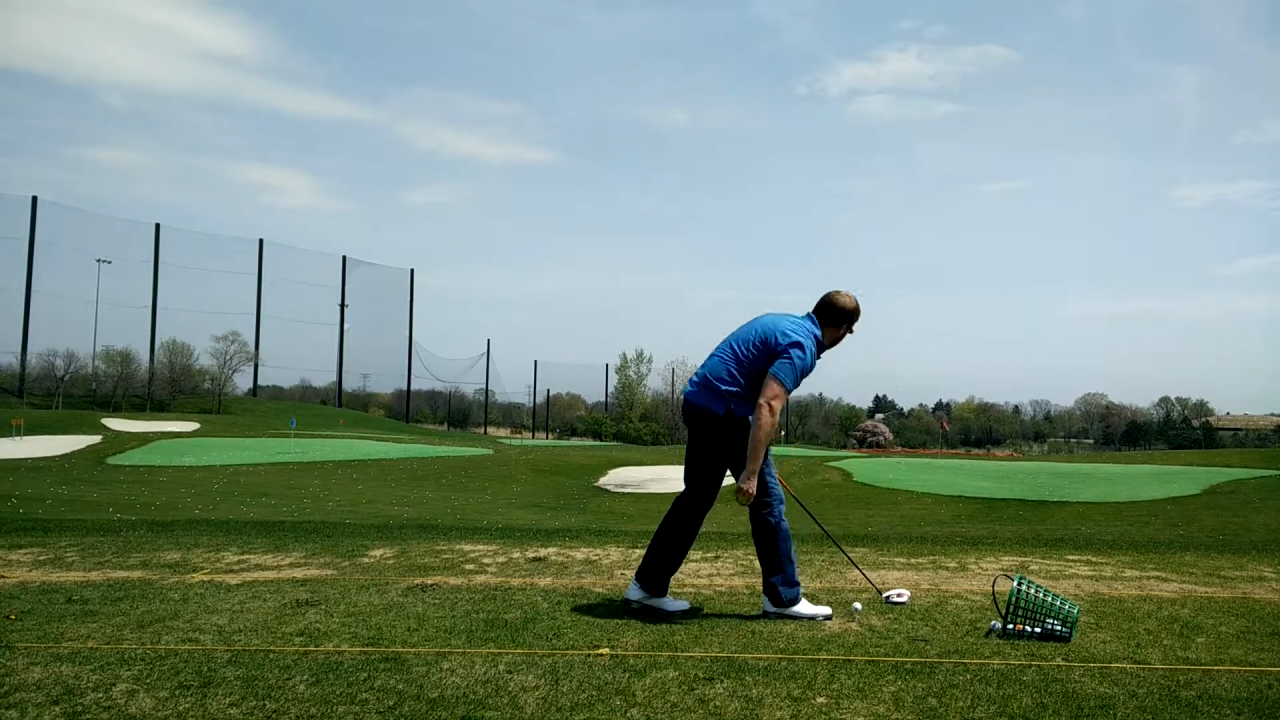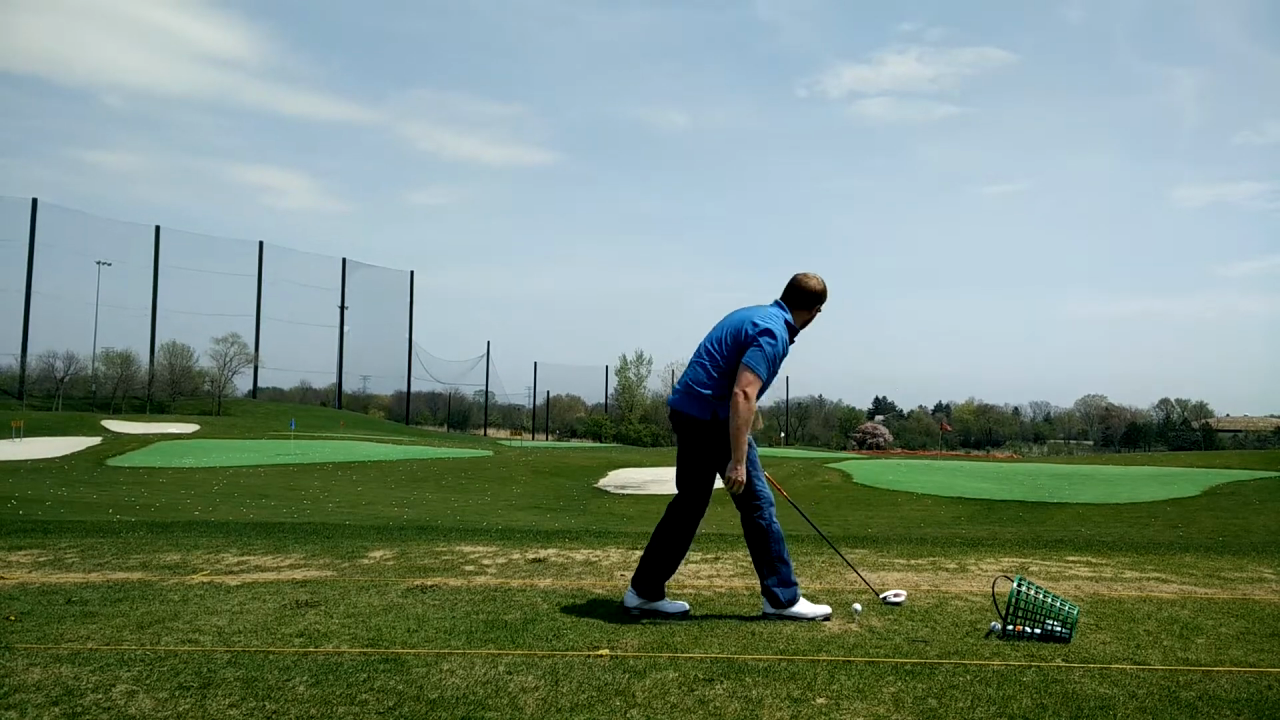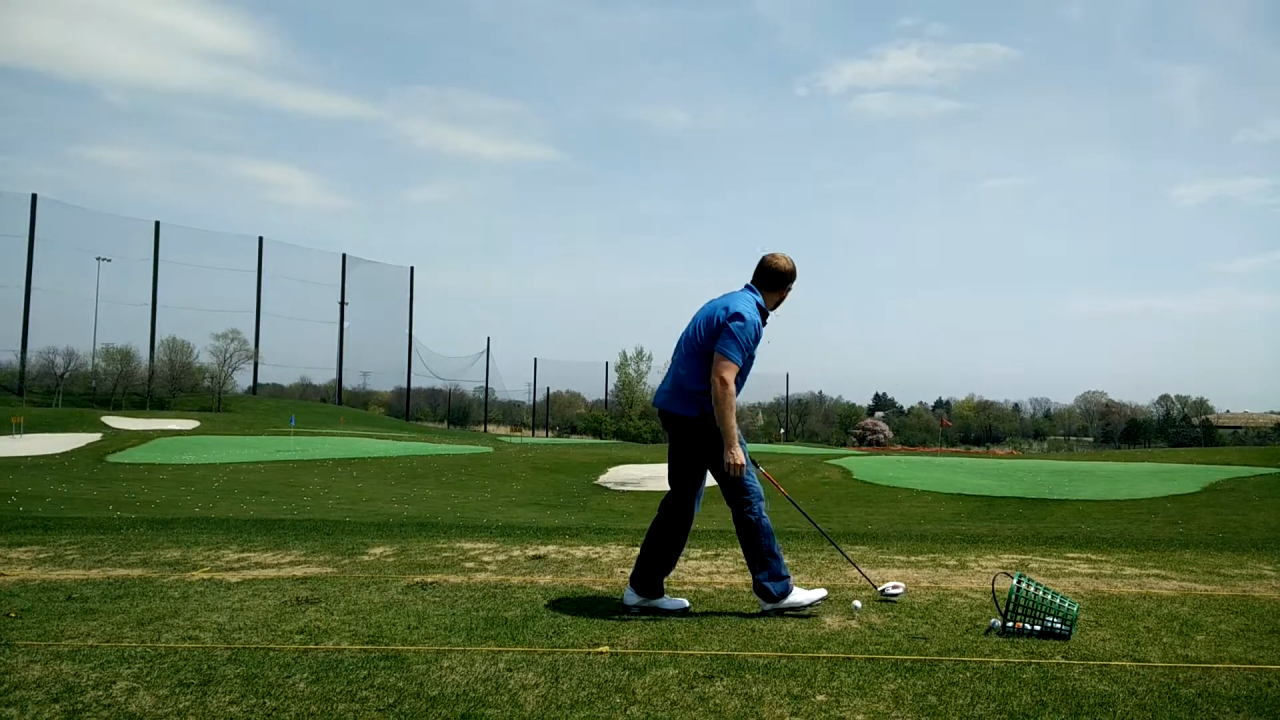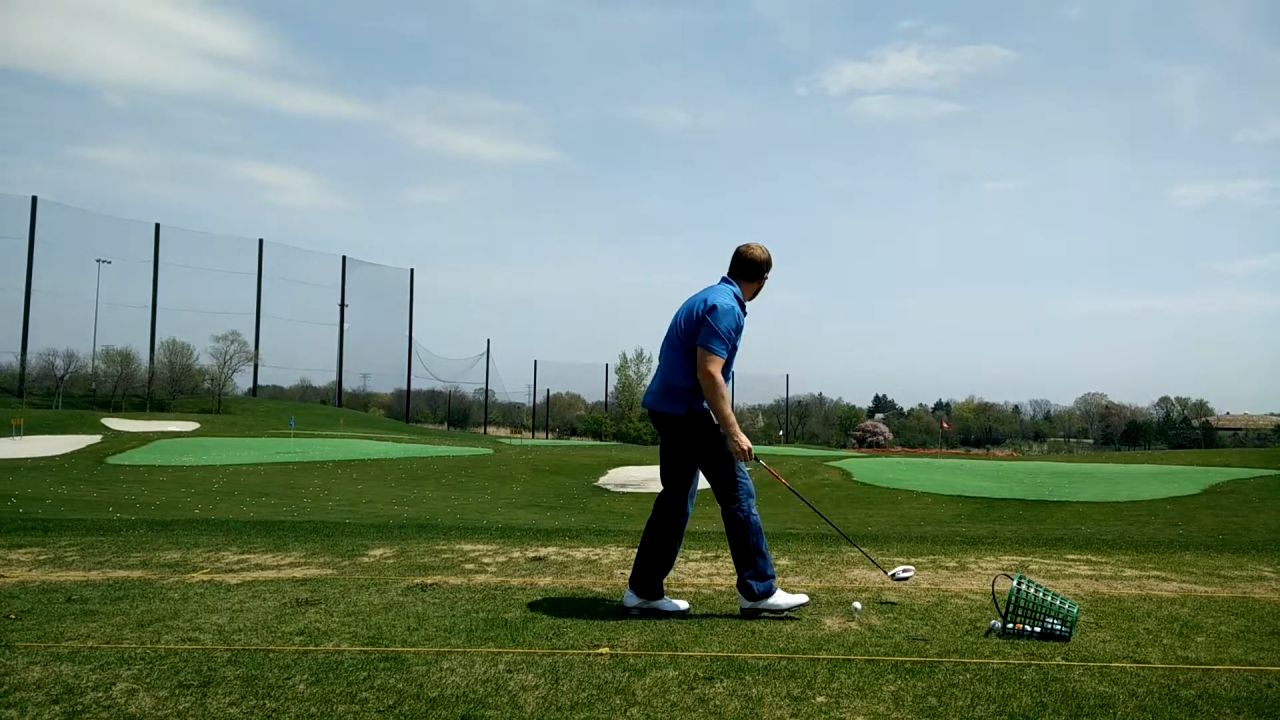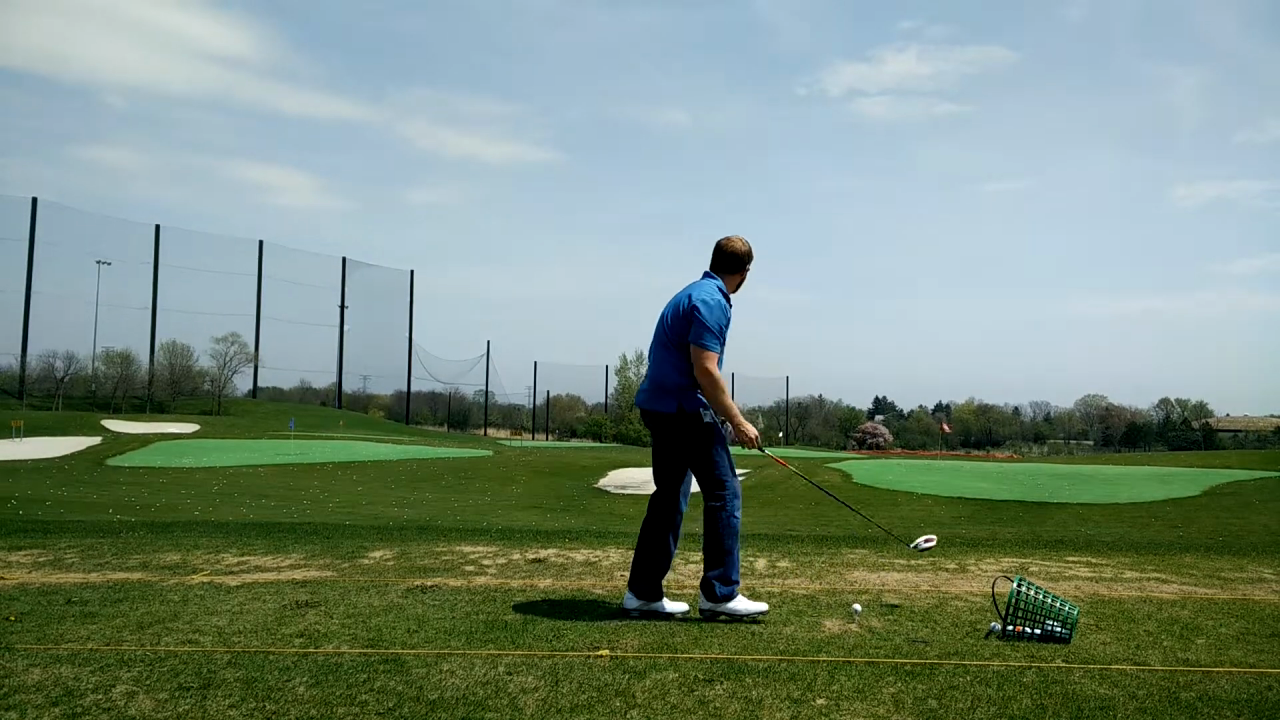
dt=0.1s
person 1, frame 1
left shoulder: (779, 321)
right shoulder: (801, 347)
right elbow: (768, 407)
right wrist: (752, 470)
left hip: (699, 402)
right hip: (726, 411)
left knee: (697, 497)
right knee: (767, 501)
left ankle: (647, 585)
right ankle: (784, 598)
person 1, frame 2
left shoulder: (756, 314)
right shoulder: (775, 333)
right elbow: (743, 395)
right wrist: (737, 460)
left hip: (687, 409)
right hip: (711, 415)
left knee: (690, 503)
right knee: (757, 503)
left ankle: (644, 590)
right ankle: (782, 598)
person 1, frame 3
left shoulder: (726, 302)
right shoulder: (746, 315)
right elbow: (722, 380)
left wrist: (728, 437)
right wrist: (731, 444)
left hip: (676, 407)
right hip: (699, 413)
left knee: (683, 498)
right knee: (747, 498)
left ankle: (644, 588)
right ankle: (775, 590)
person 1, frame 4
left shoulder: (710, 296)
right shoulder: (726, 307)
right elbow: (708, 373)
left wrist: (723, 425)
right wrist: (733, 432)
left hip: (666, 407)
right hip: (689, 411)
left knee: (675, 498)
right knee: (737, 494)
left ankle: (644, 589)
right ankle: (758, 590)
person 1, frame 5
left shoulder: (693, 293)
right shoulder: (712, 301)
right elbow: (705, 370)
left wrist: (722, 414)
right wrist: (736, 420)
left hip: (658, 406)
right hip: (682, 409)
left knee: (669, 498)
right knee: (723, 493)
left ankle: (643, 592)
right ankle: (720, 594)
